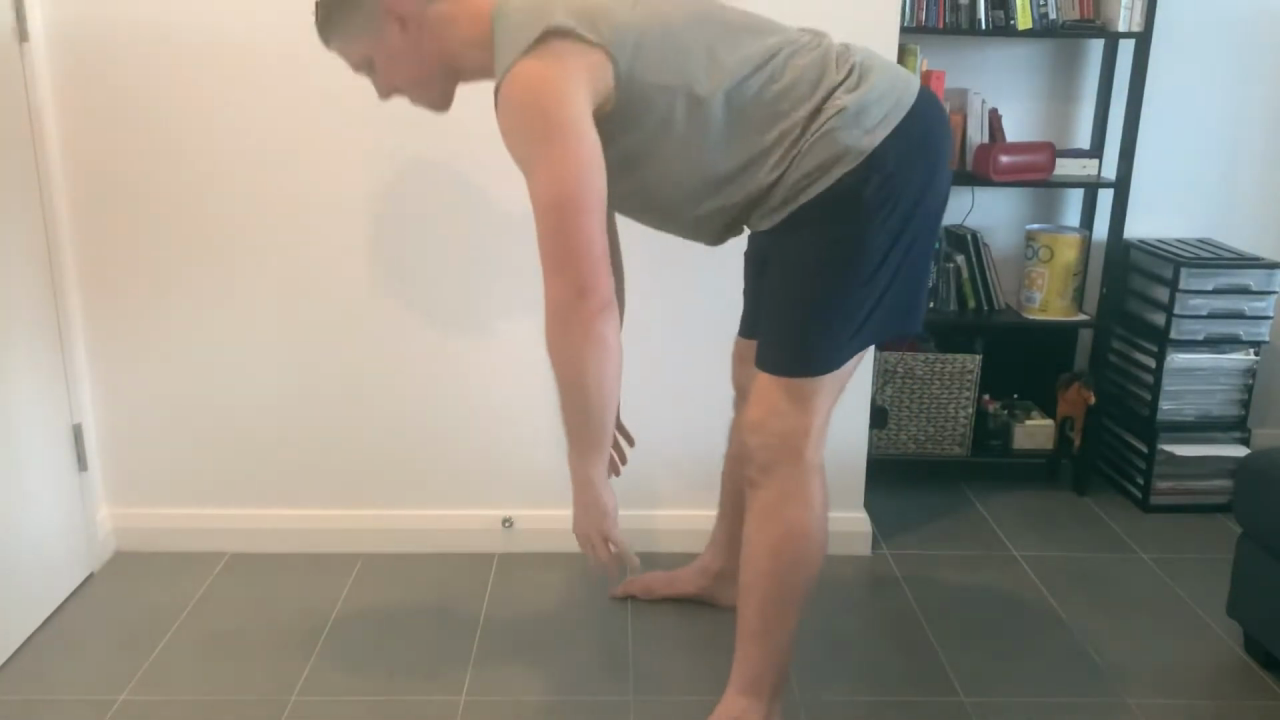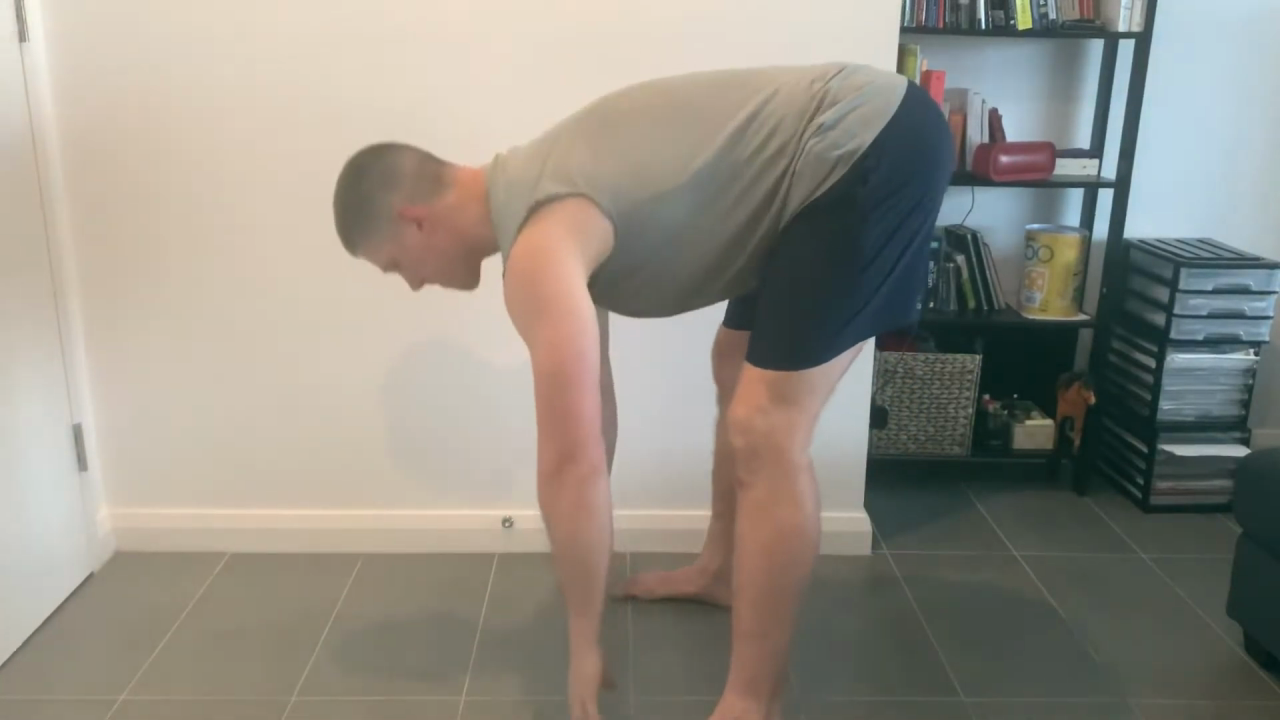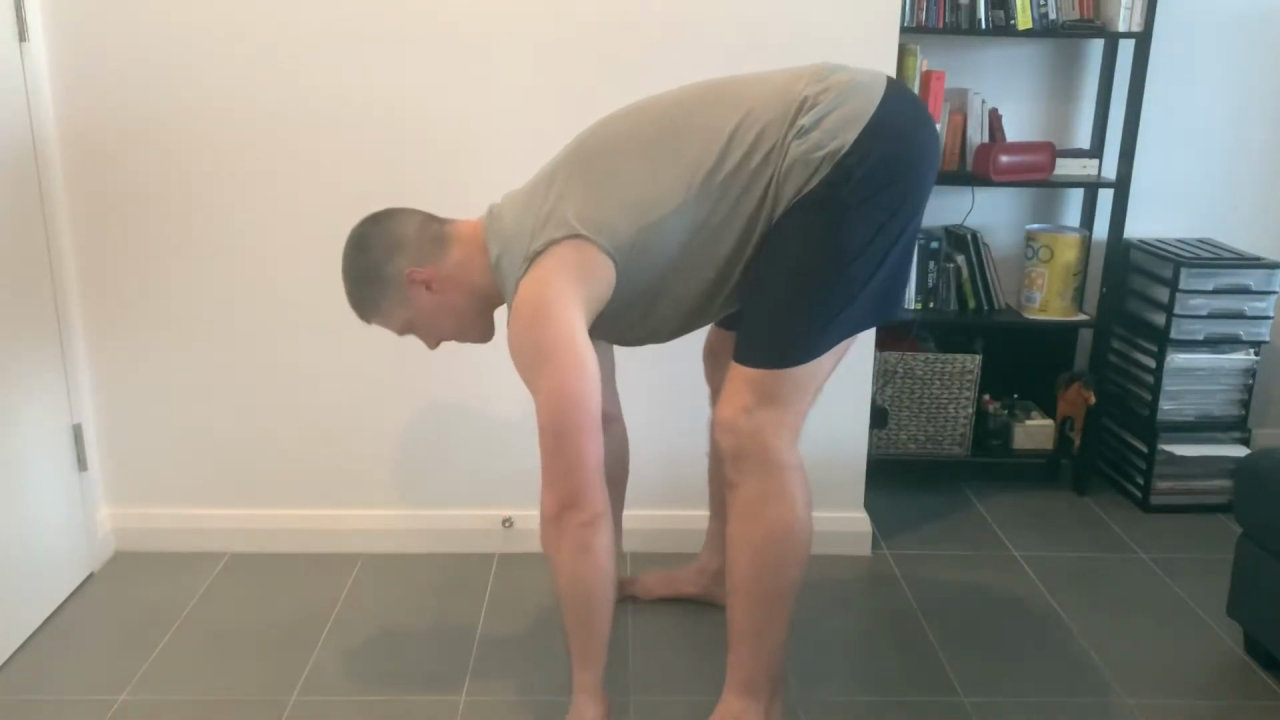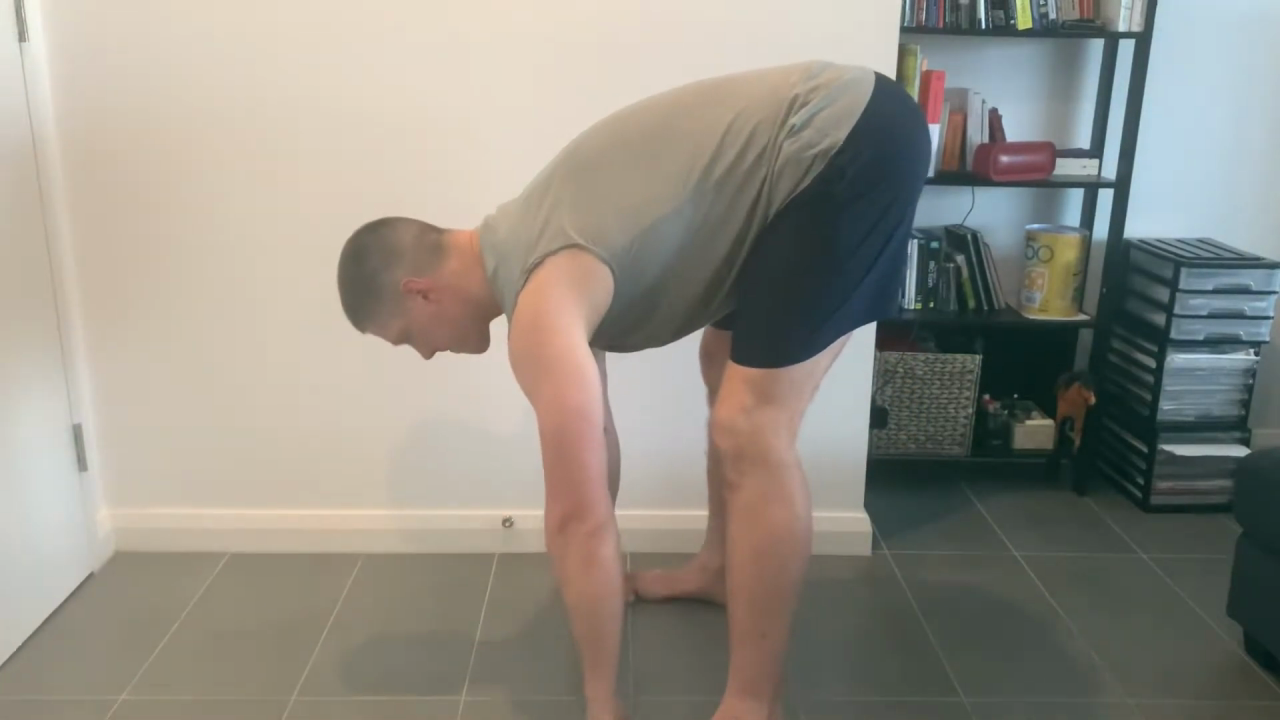
dt=0.4s
person 1, frame 1
left shoulder: (538, 76)
left elbow: (581, 298)
right elbow: (592, 251)
left wrist: (584, 469)
right wrist: (591, 398)
left hip: (872, 148)
right hip: (843, 147)
left knee: (777, 437)
right knee: (756, 381)
right ankle: (724, 569)
person 1, frame 2
left shoulder: (539, 245)
right shoulder: (539, 198)
left elbow: (569, 463)
right elbow: (590, 400)
left wrist: (583, 642)
right wrist: (590, 513)
left hip: (872, 151)
right hip: (861, 136)
left knee: (765, 431)
right knee: (736, 370)
right ankle: (722, 569)
person 1, frame 3
left shoulder: (541, 293)
right shoulder: (533, 242)
left elbow: (573, 512)
right elbow: (600, 420)
right wrist: (607, 567)
left hip: (859, 147)
right hip: (849, 127)
left knee: (751, 431)
right knee: (729, 369)
right ankle: (719, 569)
person 1, frame 4
left shoulder: (539, 306)
right shoulder: (521, 249)
left elbow: (578, 521)
right elbow: (593, 432)
right wrist: (602, 577)
left hip: (851, 145)
right hip: (839, 124)
left knee: (750, 431)
right knee: (726, 369)
right ankle: (720, 567)
